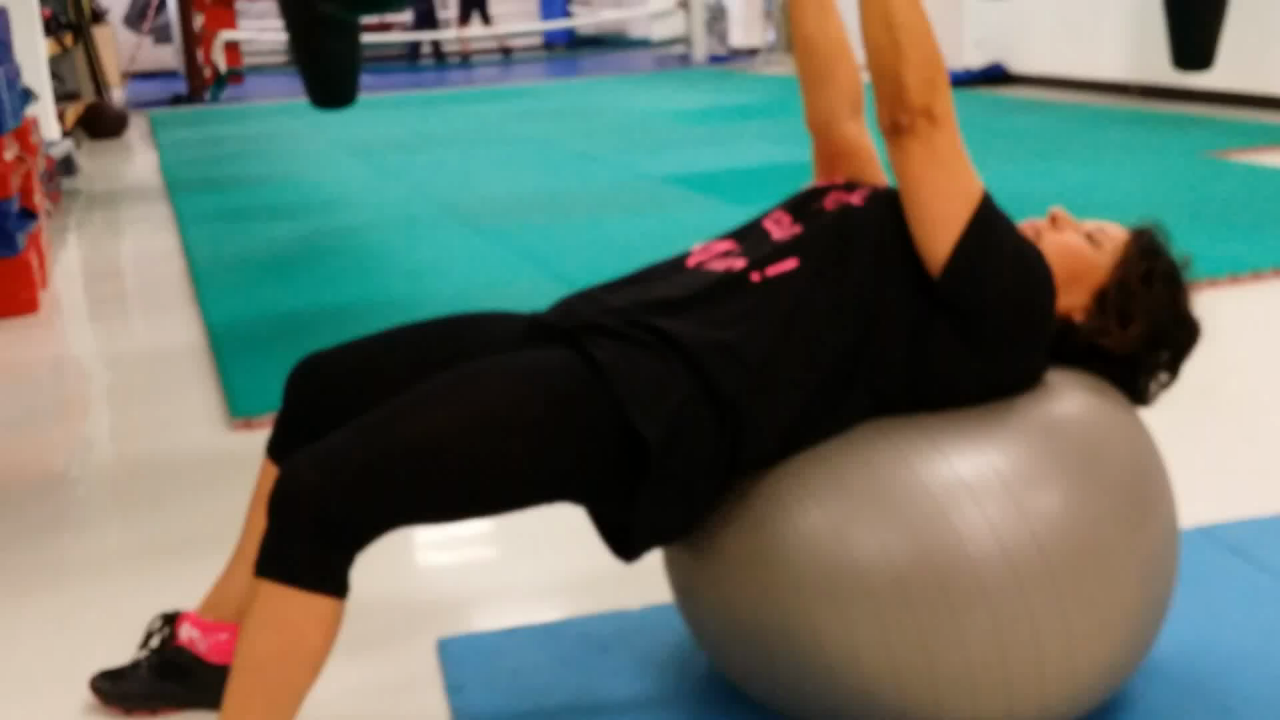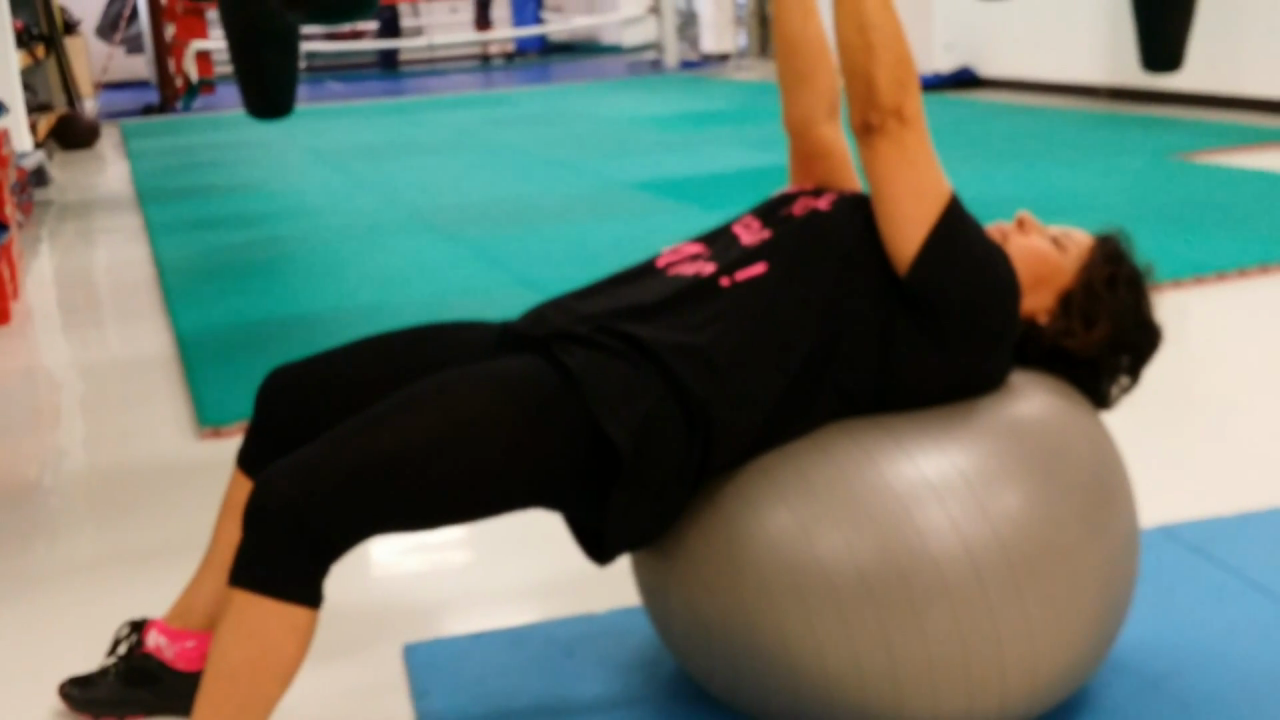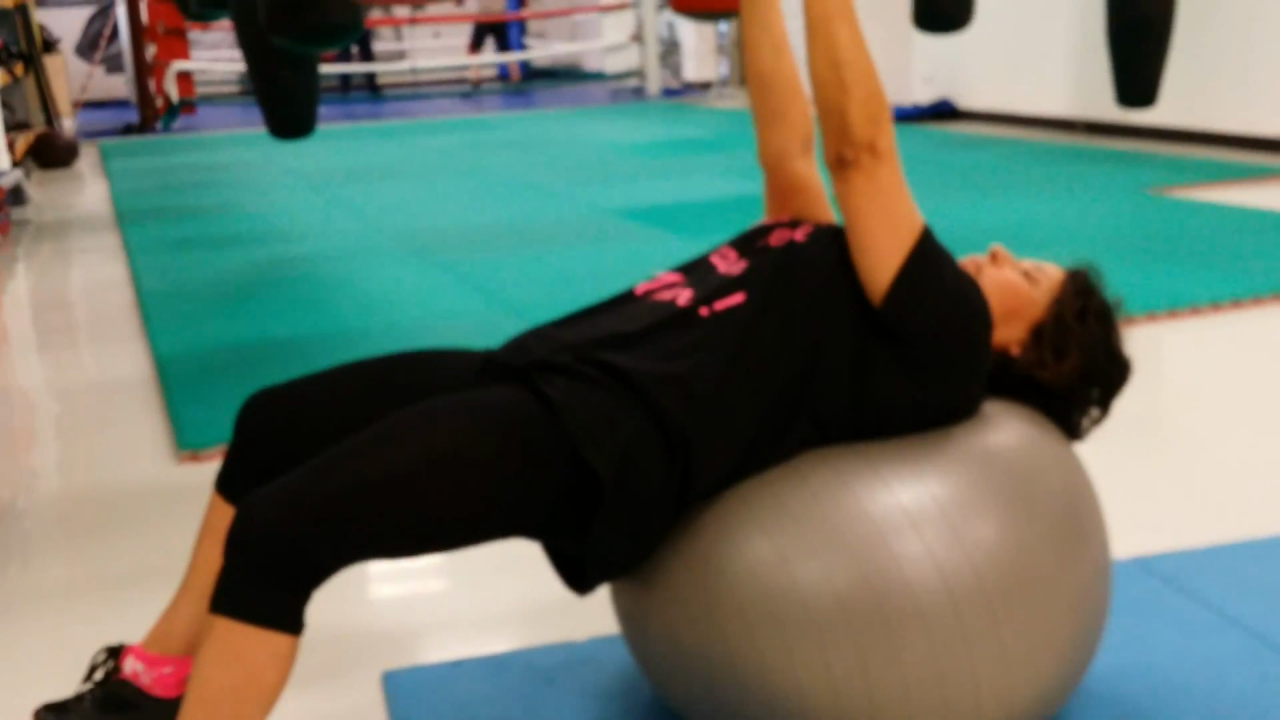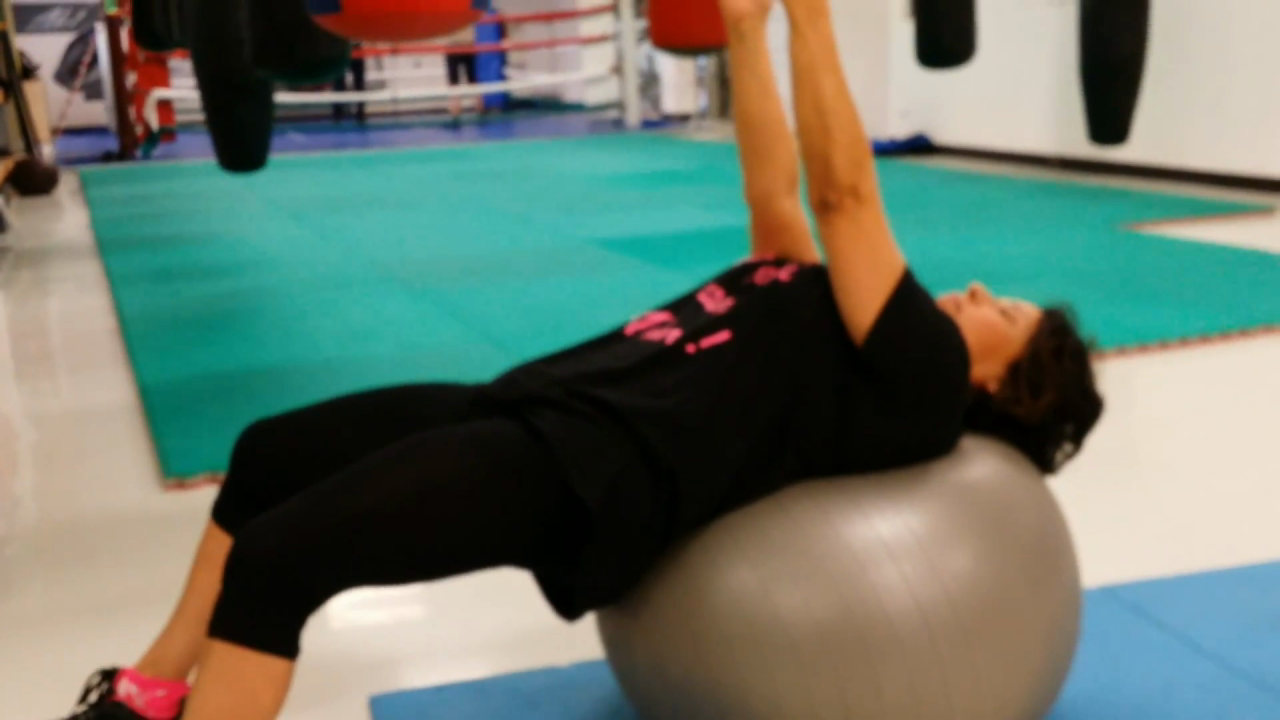
dt=1s
person 1, frame 1
left shoulder: (1004, 308)
right shoulder: (921, 256)
left elbow: (916, 114)
right elbow: (836, 109)
left hip: (655, 405)
right hip: (600, 338)
left knee: (323, 495)
right knee: (321, 389)
person 1, frame 2
left shoulder: (971, 311)
right shoulder: (889, 256)
left elbow: (886, 116)
right elbow: (816, 114)
left hip: (627, 408)
right hip: (570, 346)
left knee: (298, 507)
right knee: (288, 403)
person 1, frame 3
left shoulder: (942, 338)
right shoulder: (866, 288)
left elbow: (858, 150)
right elbow: (790, 149)
left hip: (604, 440)
right hip: (551, 376)
left knee: (281, 532)
right knee: (269, 424)
person 1, frame 4
left shoulder: (922, 379)
right shoulder: (841, 324)
left elbow: (844, 194)
right elbow: (776, 193)
left hip: (594, 473)
right hip: (543, 412)
left knee: (276, 558)
right knee: (268, 454)
